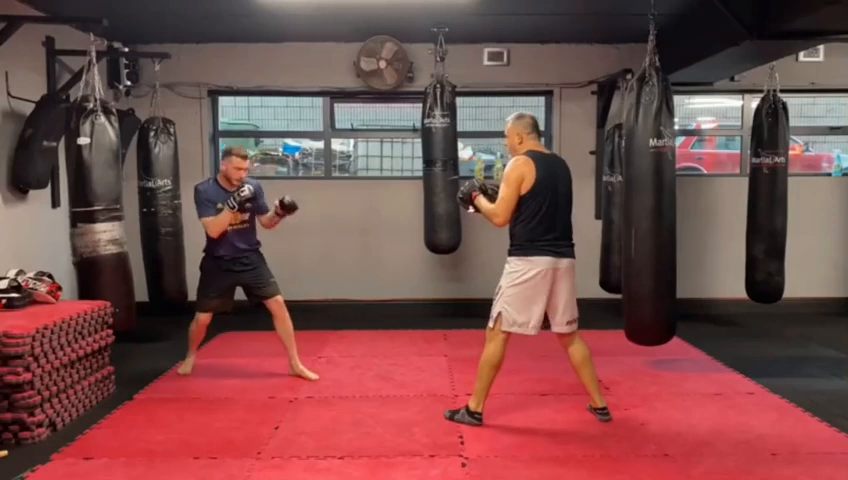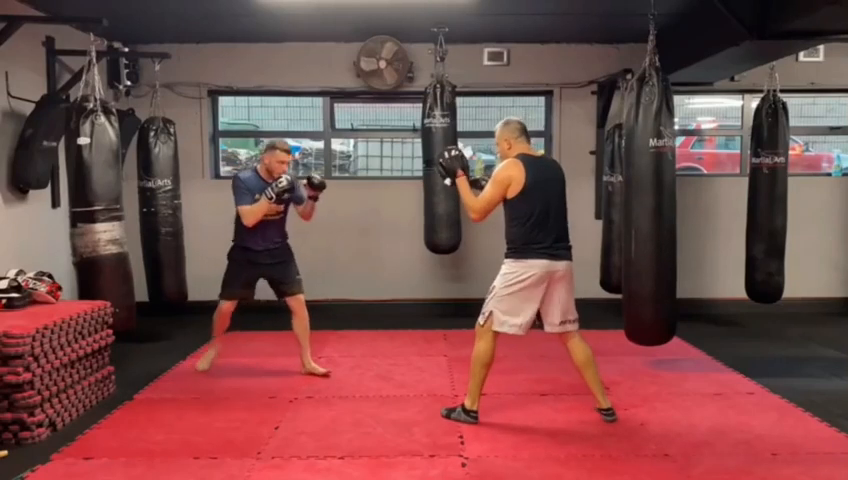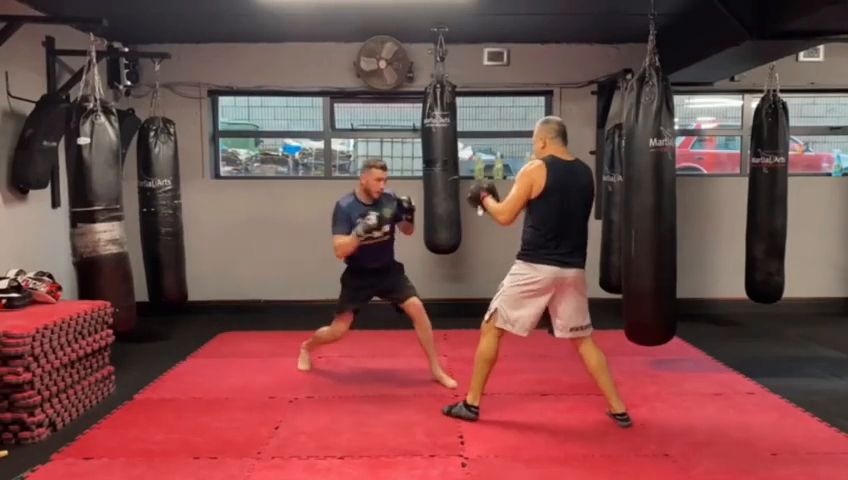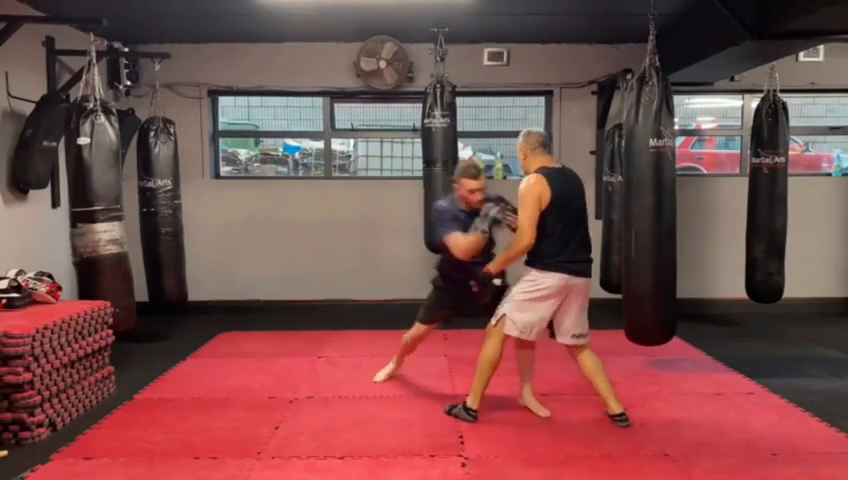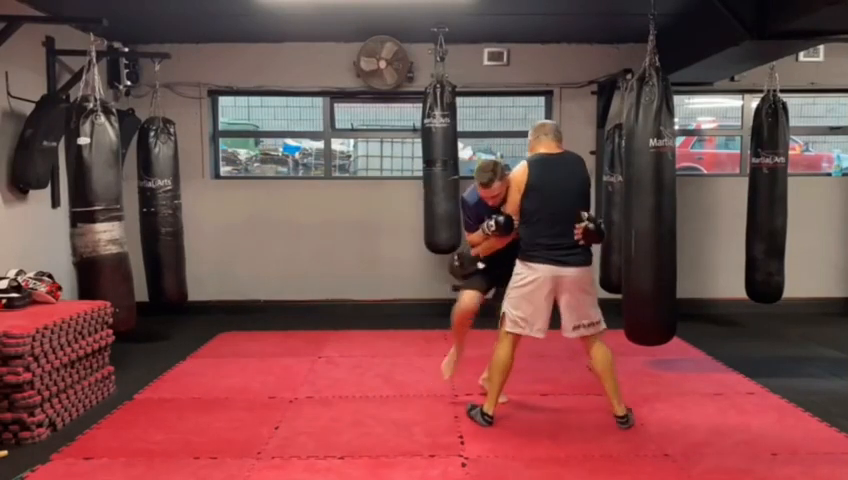
dt=1s
person 1, frame 1
left shoulder: (519, 165)
right shoulder: (561, 165)
left elbow: (501, 217)
left wrist: (477, 197)
right wrist: (496, 196)
left hip: (529, 261)
right hip: (563, 259)
left knee: (496, 332)
right knee: (569, 333)
left ankle: (474, 409)
right ankle: (599, 405)
person 1, frame 2
left shoulder: (510, 169)
right shoulder: (554, 167)
left elbow: (476, 213)
left wrist: (459, 176)
right wrist: (489, 184)
left hip: (525, 264)
right hip: (560, 262)
left knee: (485, 330)
right knee: (570, 333)
left ankle: (470, 407)
right ankle: (605, 405)
person 1, frame 3
left shoulder: (535, 169)
right shoulder: (586, 173)
left elbow: (504, 216)
left wrist: (484, 197)
left hip: (534, 267)
right hip: (572, 269)
left knee: (491, 329)
right knee: (583, 340)
left ankle: (471, 403)
right ankle: (618, 409)
person 1, frame 4
left shoulder: (532, 184)
right shoulder: (573, 178)
left elbow: (526, 240)
left wrist: (490, 268)
left hip: (545, 274)
right hip: (579, 275)
left knee: (496, 332)
right knee: (579, 346)
left ankle: (471, 405)
right ankle: (617, 409)
person 1, frame 5
left shoulder: (524, 171)
right shoulder: (579, 165)
left wrist: (476, 252)
left hip: (534, 265)
right hip: (577, 267)
left knee: (508, 336)
right knee: (591, 334)
left ankle: (487, 410)
right ankle: (620, 411)
person 2, frame 1
left shoulder: (252, 187)
right shoulder: (204, 191)
left elbow: (266, 223)
right elbow: (213, 230)
left wrist: (280, 212)
right wrist: (233, 203)
left hip: (250, 259)
right hip: (219, 264)
left knee: (277, 304)
right knee: (202, 317)
left ankle: (295, 364)
right ankle: (191, 356)
person 2, frame 2
left shoulder: (288, 181)
right shoulder: (243, 180)
left elbow: (306, 215)
right elbow: (248, 219)
left wrist: (312, 196)
right wrist: (272, 193)
left hip: (278, 252)
right hip: (246, 254)
left knee: (298, 302)
right knee: (226, 306)
left ankle: (306, 361)
right ankle: (214, 348)
person 2, frame 3
left shoulder: (389, 199)
right shoulder: (344, 207)
left elbow: (408, 232)
right elbow: (341, 250)
left wrist: (408, 217)
right wrist: (361, 230)
left hip: (387, 270)
right hip: (358, 275)
left knee: (417, 309)
right knee: (337, 331)
left ankle: (436, 370)
right ankle: (307, 347)
person 2, frame 4
left shoulder: (491, 203)
right shoulder: (443, 211)
left elbow: (516, 223)
right elbow: (460, 251)
right wrist: (485, 224)
left hip: (486, 278)
right hip: (452, 282)
right knee: (419, 332)
right ankle: (395, 364)
person 2, frame 5
right shoulder: (470, 199)
right elbow: (472, 240)
right wrist: (487, 229)
left hip: (517, 259)
right hip: (485, 259)
right knee: (467, 303)
left ankle: (488, 377)
right ankle: (457, 347)
